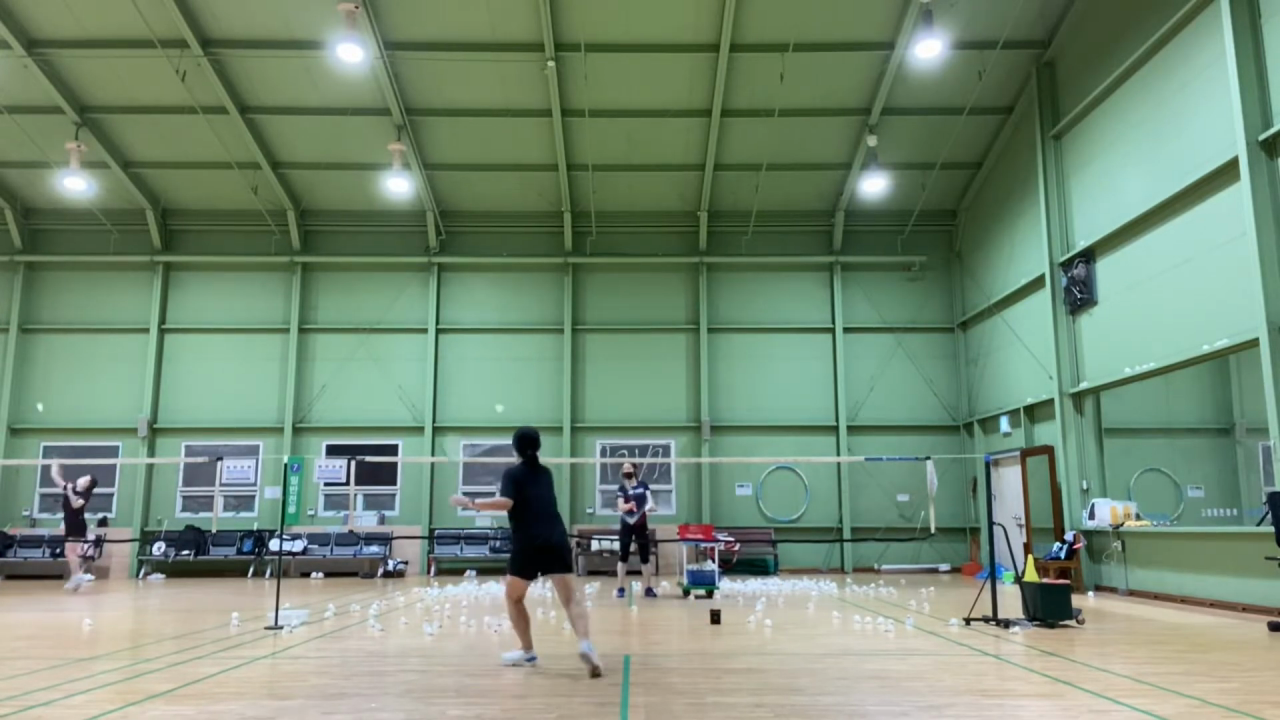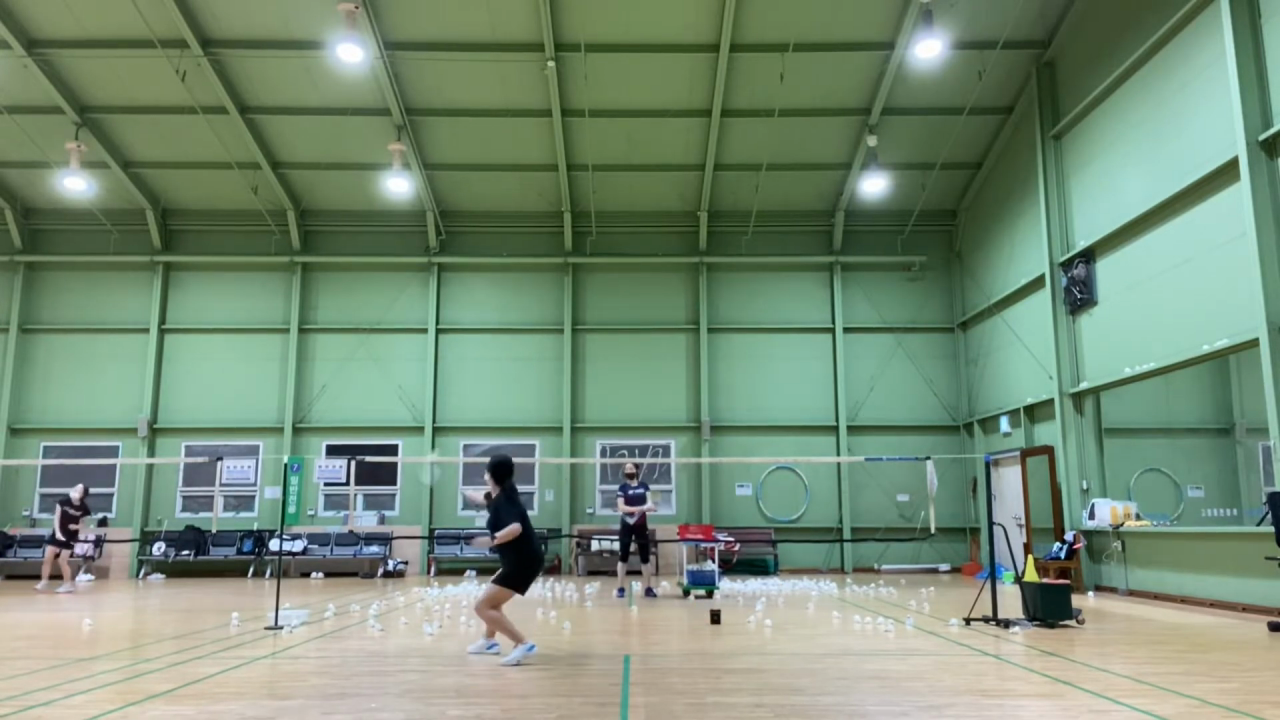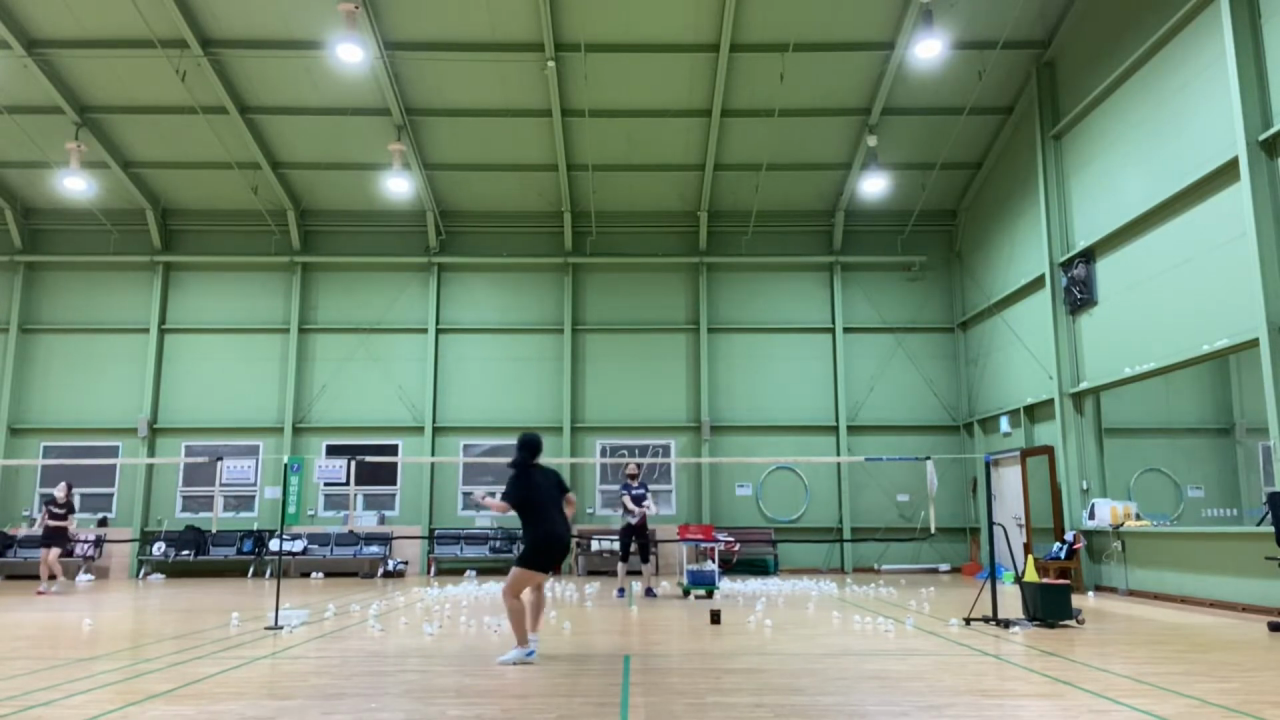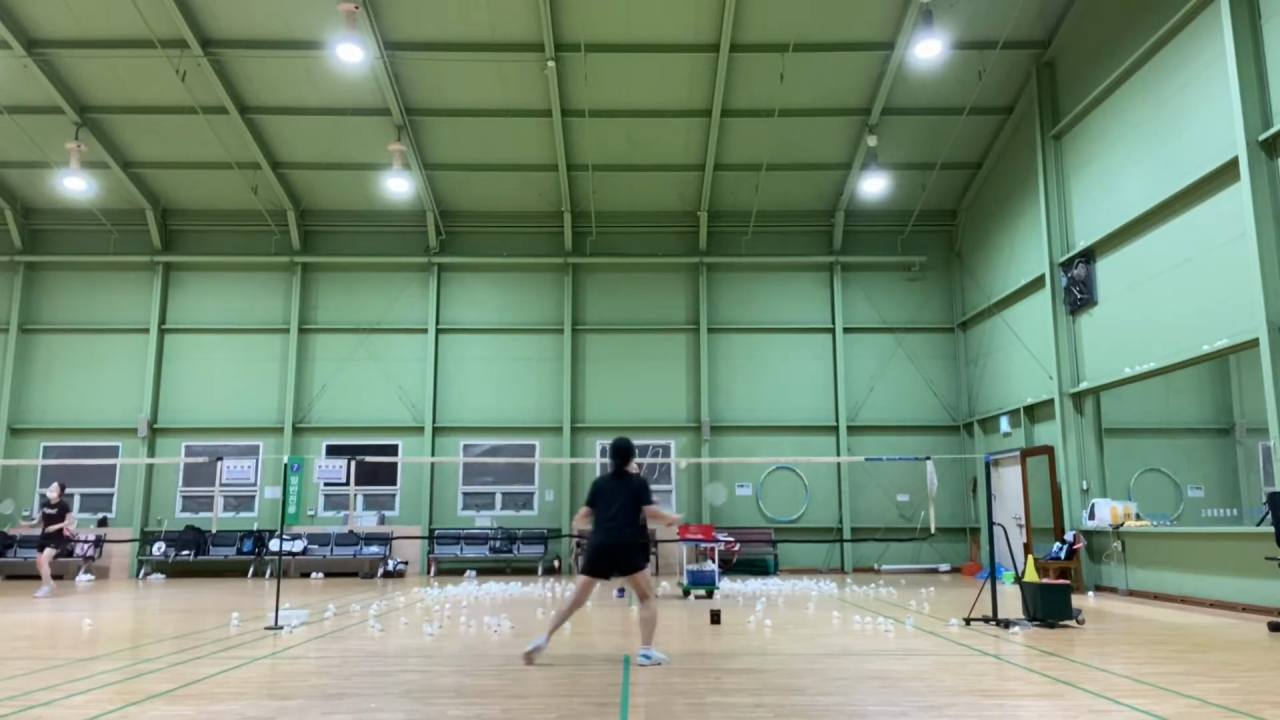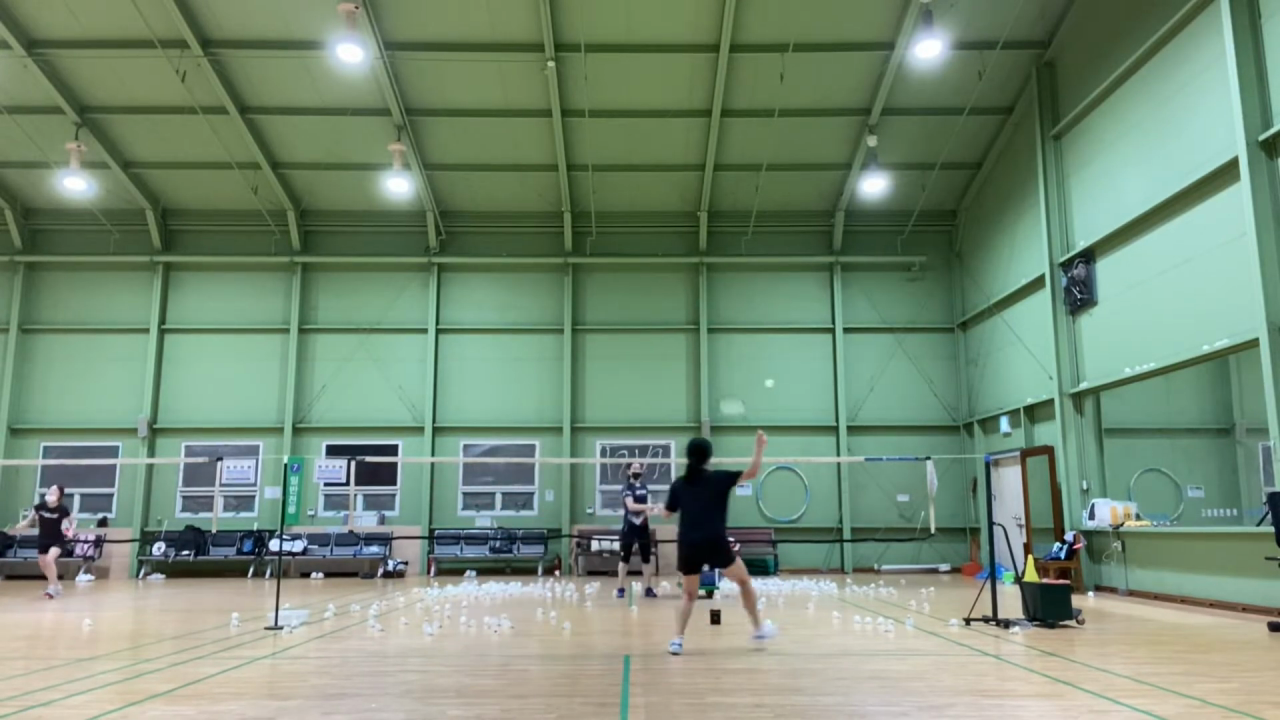
dt=0.4s
person 1, frame 1
left shoulder: (513, 473)
right shoulder: (544, 473)
left elbow: (506, 502)
left wrist: (471, 503)
left hip: (528, 546)
right hip: (557, 542)
left knee: (513, 598)
right knee: (571, 601)
left ankle: (528, 652)
right ankle: (585, 646)
person 1, frame 2
left shoulder: (501, 502)
right shoulder: (503, 496)
left elbow: (516, 528)
right elbow: (484, 499)
left wrist: (493, 539)
right wrist: (469, 494)
left hip: (523, 564)
right hip: (521, 561)
left knee: (482, 606)
right knee: (489, 597)
left ankle: (523, 644)
right ankle: (489, 640)
person 1, frame 3
left shoulder: (518, 477)
right shoulder: (552, 474)
left elbow: (503, 507)
right elbow: (571, 501)
left wrist: (483, 499)
right wrist: (567, 520)
left hip: (540, 541)
right hip: (560, 540)
left knee: (510, 593)
right knee: (536, 586)
left ankle: (525, 648)
right ankle: (531, 636)
person 1, frame 4
left shoulder: (600, 482)
right shoulder: (638, 482)
left elbow: (585, 514)
right elbow: (650, 512)
left wrist: (578, 523)
right wrist: (672, 519)
left hip: (599, 546)
right hip: (629, 546)
left knee: (575, 600)
right knee: (647, 598)
left ankle: (542, 641)
right ankle: (646, 651)
person 1, frame 5
left shoulder: (679, 485)
right shoulder: (719, 478)
left elbow: (667, 514)
right elbow: (751, 473)
right wrist: (759, 446)
left hip: (688, 545)
right hip: (715, 543)
left knee: (689, 595)
right knee: (744, 581)
left ankle: (677, 640)
right ankle: (758, 629)
